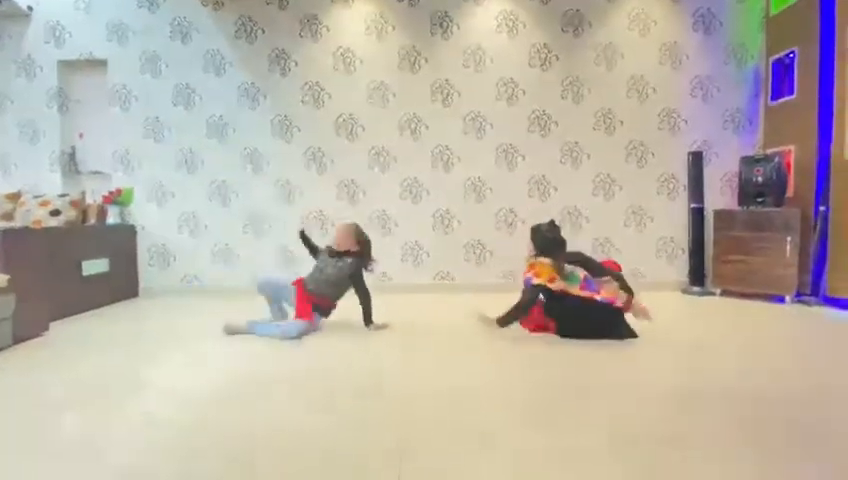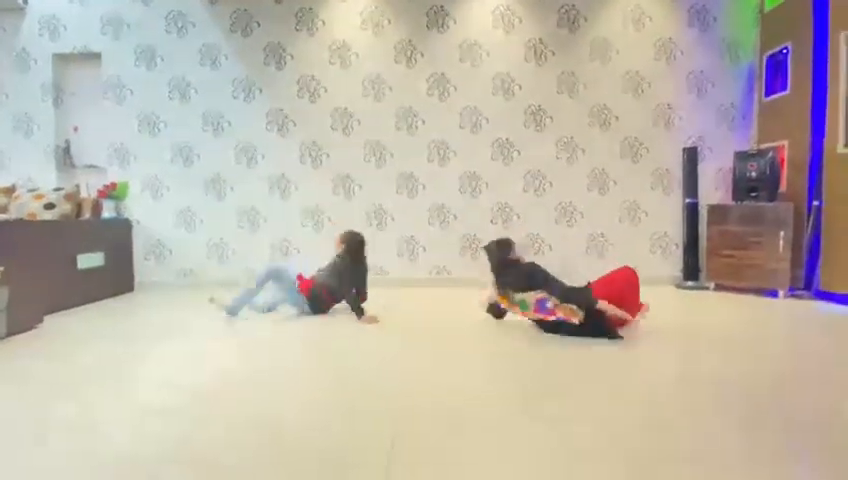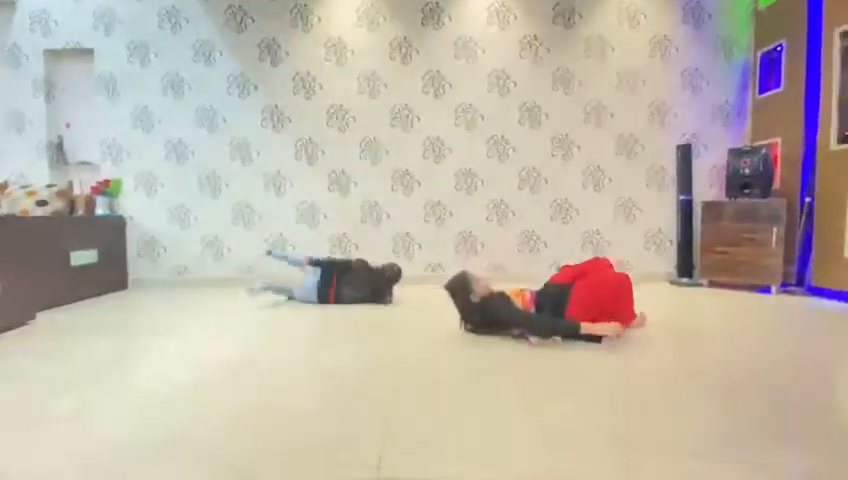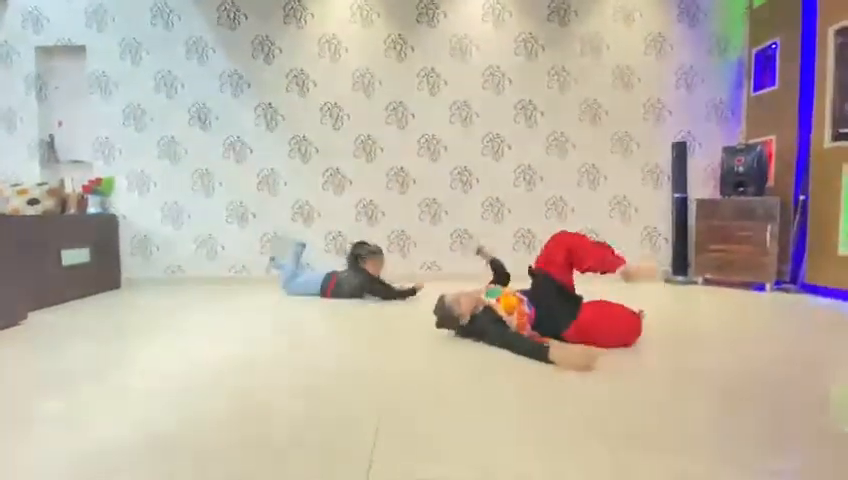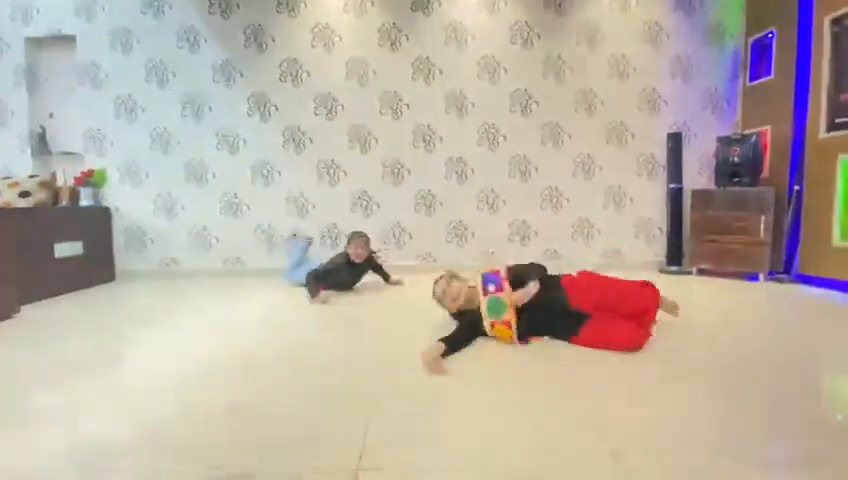
dt=0.3s
person 1, frame 1
left shoulder: (535, 271)
left elbow: (525, 306)
left wrist: (498, 322)
right wrist: (632, 301)
left hip: (571, 329)
right hip: (606, 319)
person 1, frame 2
left shoulder: (503, 287)
right shoulder: (529, 271)
left elbow: (497, 313)
right elbow: (562, 292)
left wrist: (491, 305)
right wrist: (603, 306)
left hip: (555, 326)
right knee: (627, 276)
right ankle: (627, 316)
person 1, frame 3
right shoulder: (497, 301)
right elbow: (538, 326)
right wrist: (591, 327)
right hip: (563, 312)
right knee: (617, 282)
right ankle: (625, 321)
person 1, frame 4
left shoulder: (482, 304)
right shoulder: (484, 325)
left elbow: (503, 277)
right elbow: (518, 345)
left wrist: (488, 258)
right wrist: (556, 354)
right hip: (563, 324)
left knee: (562, 242)
right knee: (629, 325)
left ankle: (624, 270)
person 1, frame 5
right shoulder: (471, 321)
left elbow: (538, 270)
right elbow: (457, 339)
left wrist: (528, 289)
right wrist: (437, 351)
left hip: (568, 294)
right hip: (568, 330)
left knee: (629, 297)
right knee: (631, 337)
left ankle: (653, 302)
right ankle: (640, 320)
person 2, frame 1
left shoulder: (352, 265)
right shoulder: (330, 251)
left elbow: (364, 295)
right elbow: (317, 254)
left wrist: (369, 322)
right wrist: (303, 234)
left hip: (315, 310)
right hip: (300, 291)
left knee: (292, 331)
right knee: (264, 285)
left ankle: (245, 327)
right ankle: (279, 314)
person 2, frame 2
left shoulder: (342, 263)
right shoulder: (361, 267)
left elbow: (347, 290)
right elbow: (362, 296)
left wrist: (360, 315)
left hip: (310, 301)
right hip: (321, 305)
left knee: (273, 271)
right ankle: (269, 305)
person 2, frame 3
left shoulder: (364, 267)
right shoulder: (380, 294)
left elbow: (338, 262)
left wrist: (313, 261)
left hip: (324, 276)
right hip: (321, 294)
left ankle: (274, 253)
right ankle: (269, 286)
person 2, frame 4
right shoulder: (364, 281)
right elbow: (389, 294)
right wrist: (413, 290)
left hip: (331, 277)
right hip: (325, 285)
right knee: (288, 284)
right ankle: (298, 249)
person 2, frame 5
left shoulder: (368, 260)
right shoulder: (339, 262)
left elbow: (376, 266)
right elbow: (310, 276)
right wrist: (315, 294)
right knee: (291, 273)
right ankle: (304, 244)
